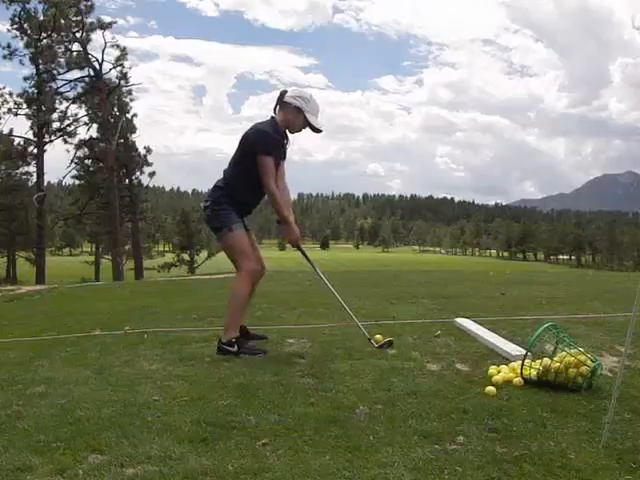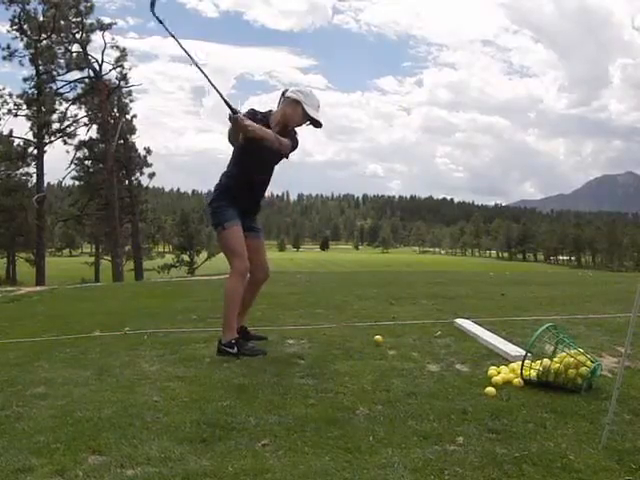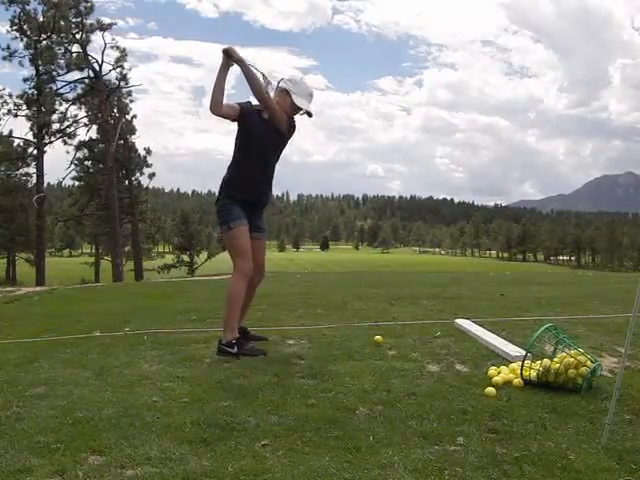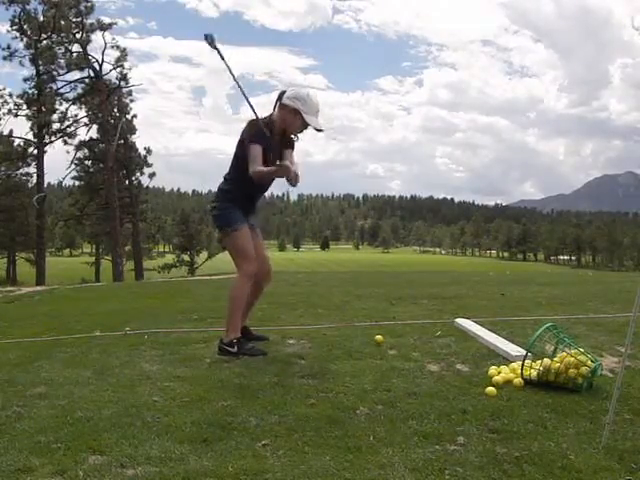
dt=1s
person 1, frame 1
left shoulder: (279, 140)
right shoulder: (264, 133)
left elbow: (281, 185)
right elbow: (269, 185)
left wrist: (291, 222)
right wrist: (287, 223)
left hip: (234, 210)
right hip: (222, 206)
left knee: (257, 269)
right knee: (248, 268)
left ankle: (237, 328)
right ankle: (228, 340)
person 1, frame 2
left shoulder: (290, 139)
right shoulder: (254, 115)
left elbow: (274, 141)
right elbow: (234, 138)
left wrist: (252, 129)
right wrist: (236, 126)
left hip: (249, 209)
right hip: (226, 202)
left knee: (260, 272)
right knee: (240, 267)
left ankle: (238, 327)
right ankle: (228, 340)
person 1, frame 3
left shoulder: (287, 126)
right shoulder: (247, 111)
left elbow: (265, 100)
right elbow: (216, 108)
left wrist: (241, 61)
right wrist: (225, 66)
left hip: (256, 206)
right hip: (232, 201)
left knee: (257, 273)
right knee: (244, 268)
left ankle: (238, 328)
right ankle: (228, 340)
person 1, frame 4
left shoulder: (286, 139)
right shoulder: (257, 128)
left elbow: (289, 164)
right elbow: (254, 171)
left wrist: (290, 171)
right wrist: (276, 170)
left hip: (246, 209)
right hip: (228, 205)
left knee: (263, 272)
right knee: (248, 269)
left ankle: (239, 327)
right ankle: (230, 340)
